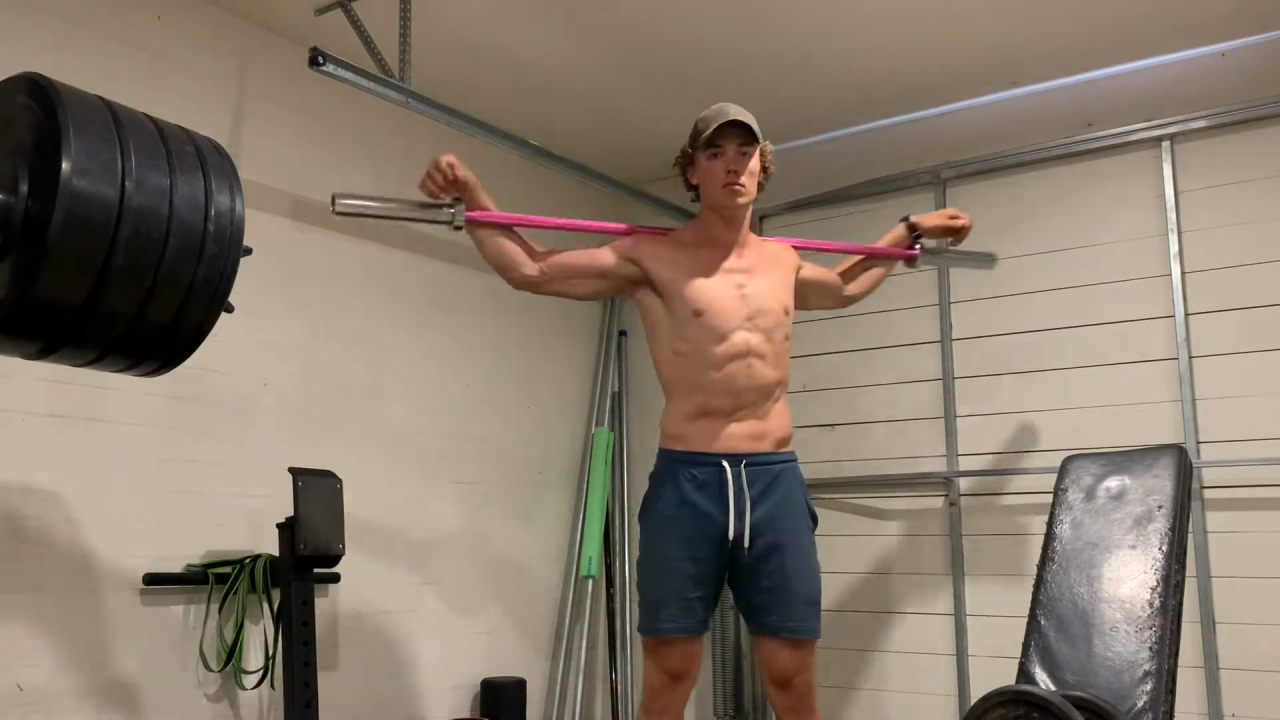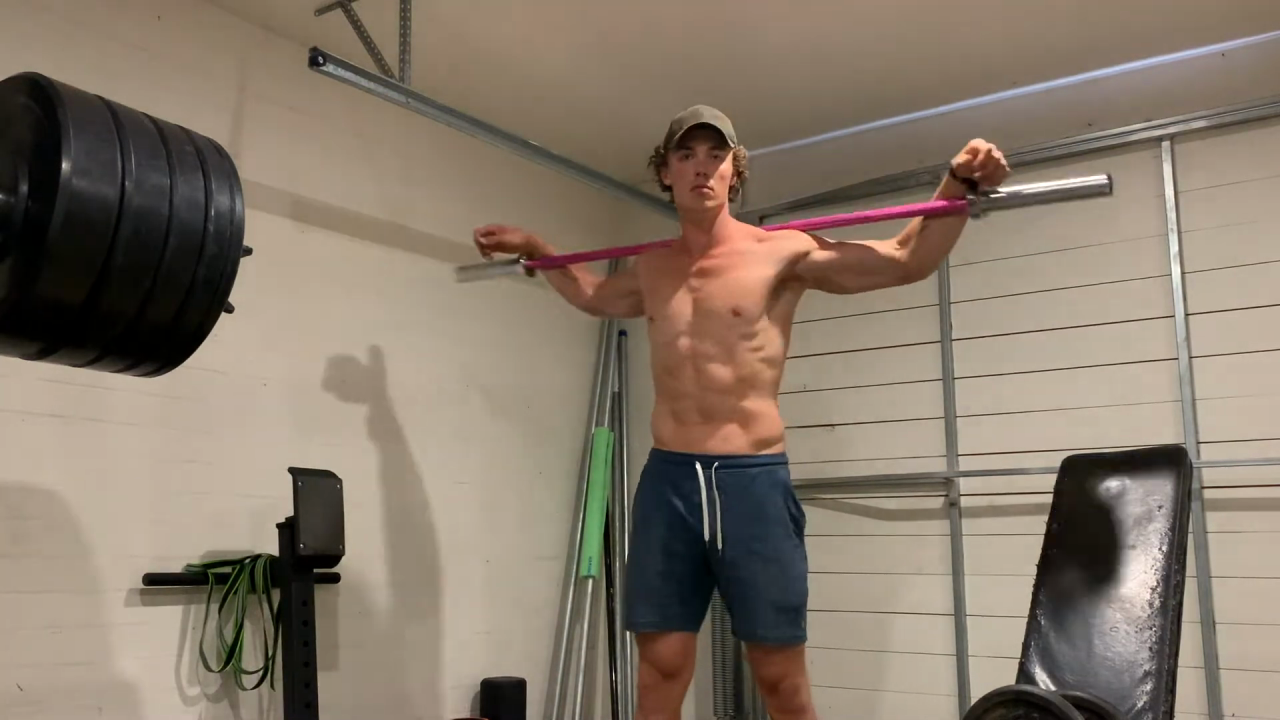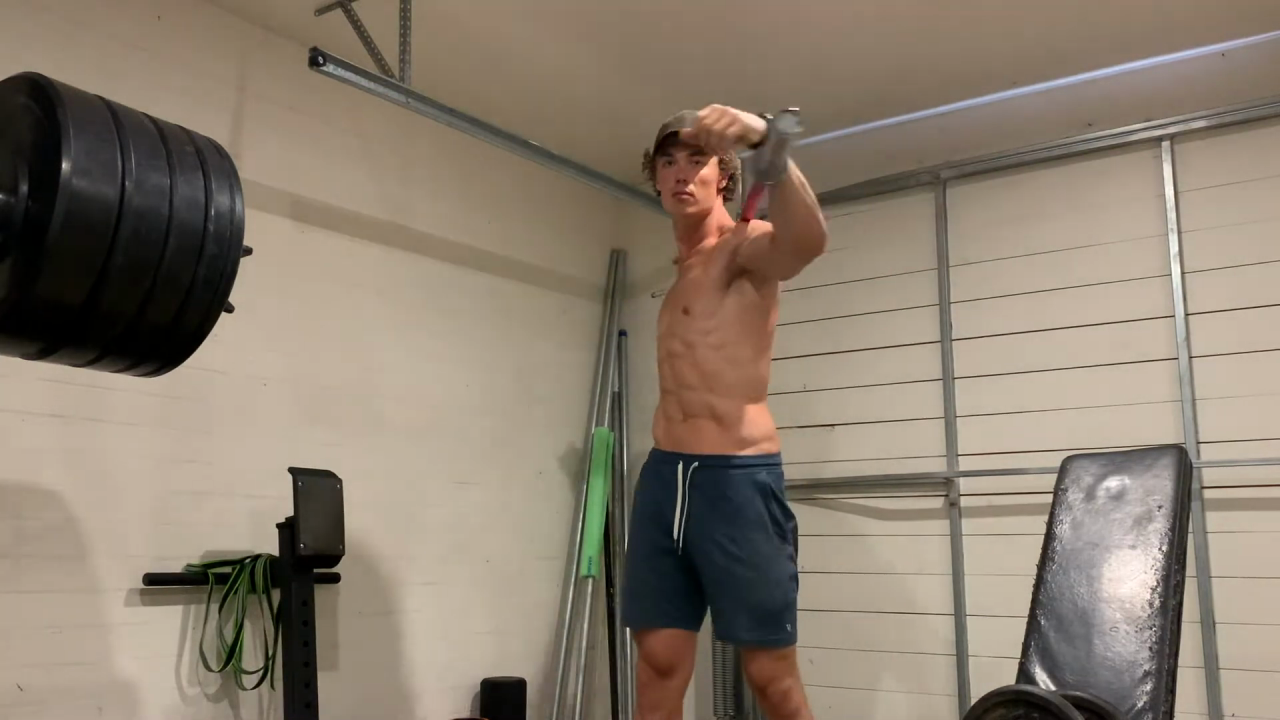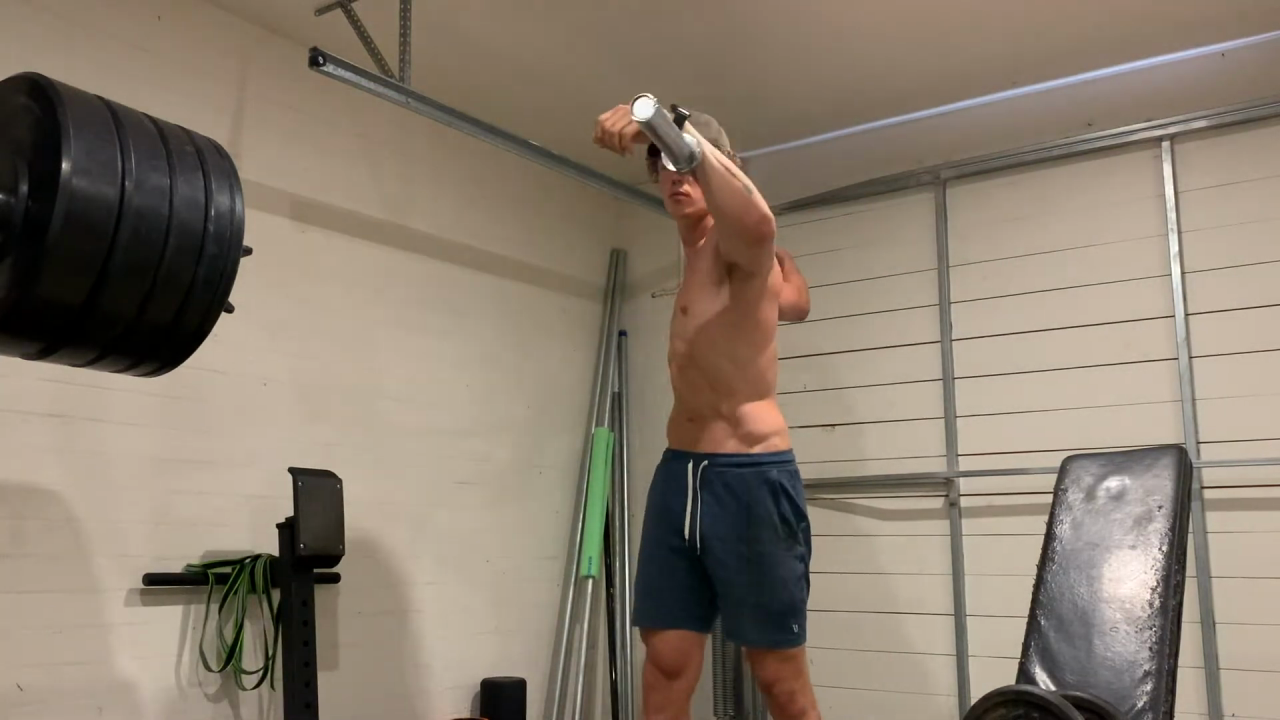
dt=0.4s
person 1, frame 1
left shoulder: (780, 261)
right shoulder: (652, 255)
left elbow: (842, 287)
right elbow: (531, 271)
left wrist: (911, 231)
right wrist: (470, 197)
left hip: (774, 481)
right hip: (684, 483)
person 1, frame 2
left shoulder: (782, 252)
right shoulder: (651, 267)
left elbow: (911, 261)
right elbow: (596, 297)
left wrist: (958, 188)
right wrist: (540, 252)
left hip: (754, 483)
right hip: (667, 482)
right knee: (662, 669)
person 1, frame 3
left shoulder: (746, 244)
right shoulder: (687, 269)
left elbow: (807, 237)
left wrist: (761, 143)
left hip: (740, 481)
right hip: (664, 476)
right knee: (659, 665)
person 1, frame 4
left shoulder: (734, 243)
right shoulder: (705, 260)
left elbow: (755, 221)
right elbow: (796, 299)
left wrist: (673, 128)
left hip: (750, 480)
right hip: (678, 477)
right knee: (666, 667)
